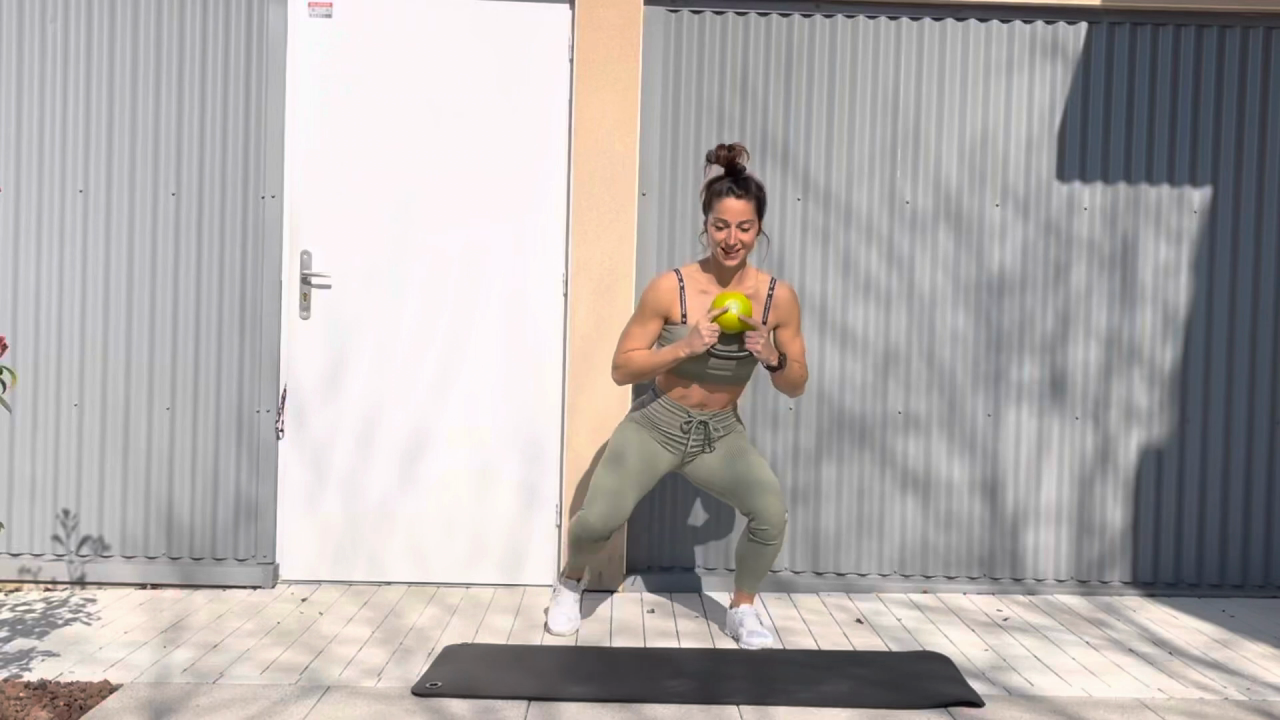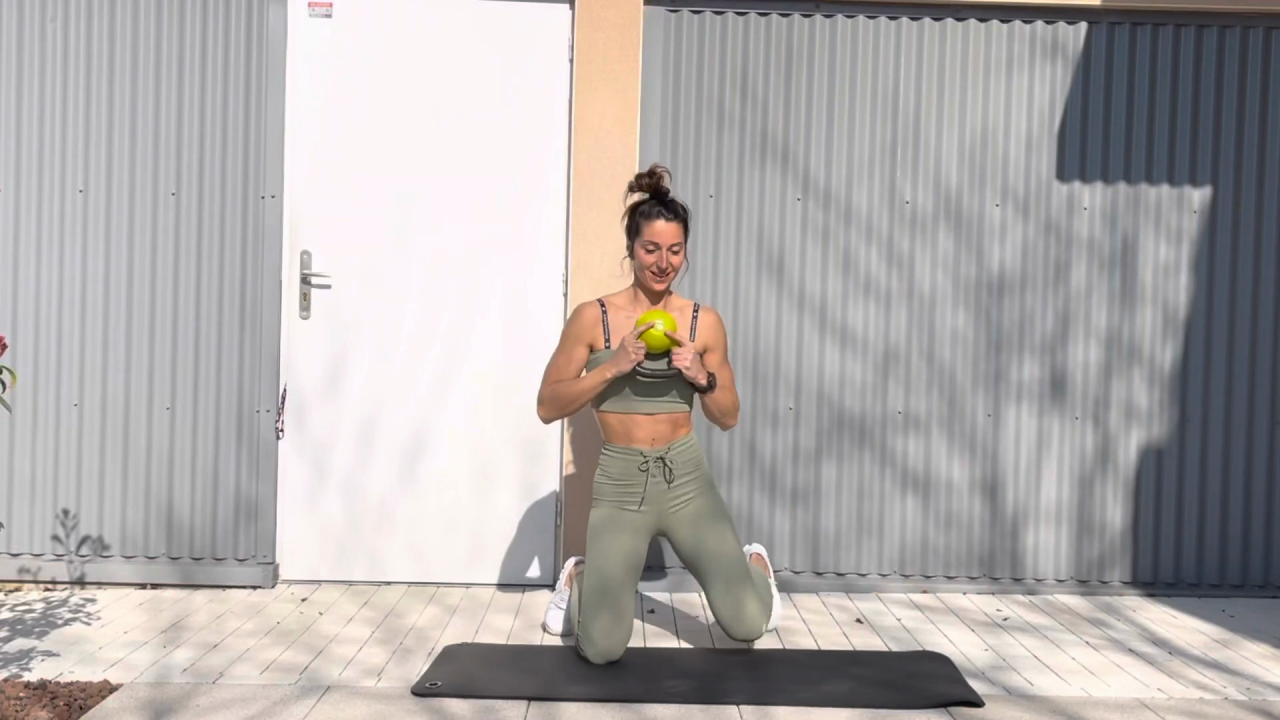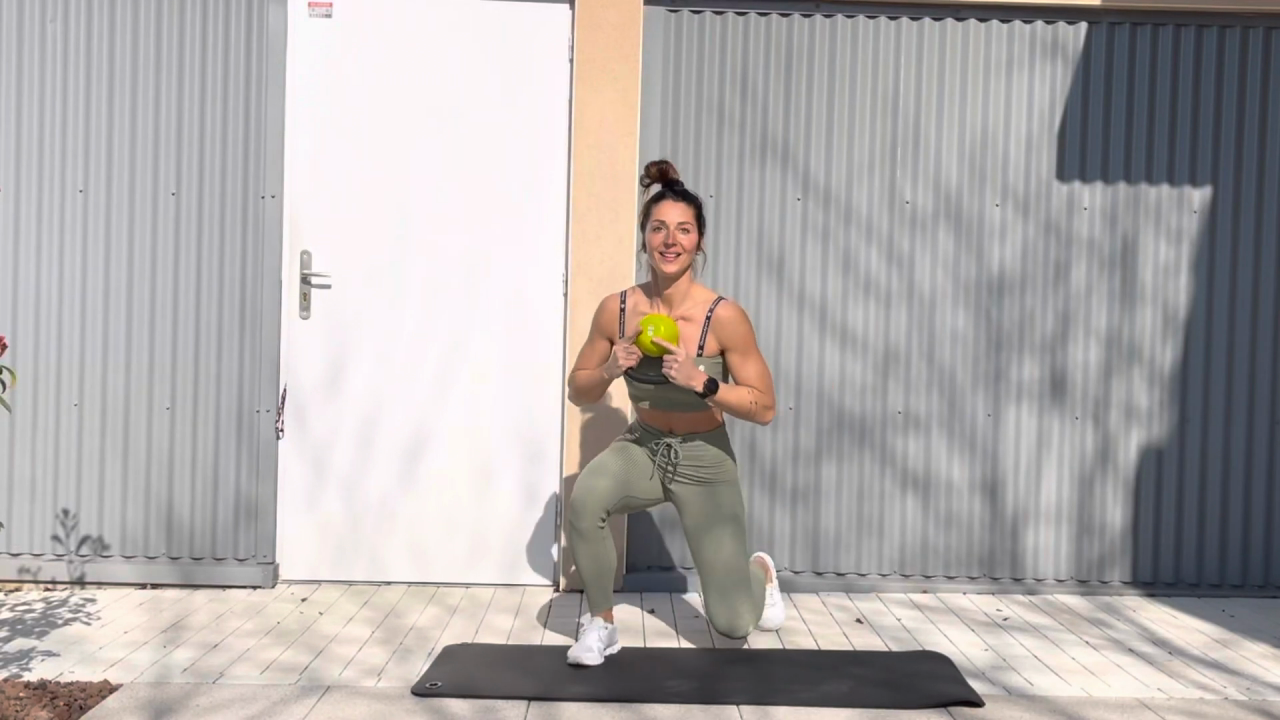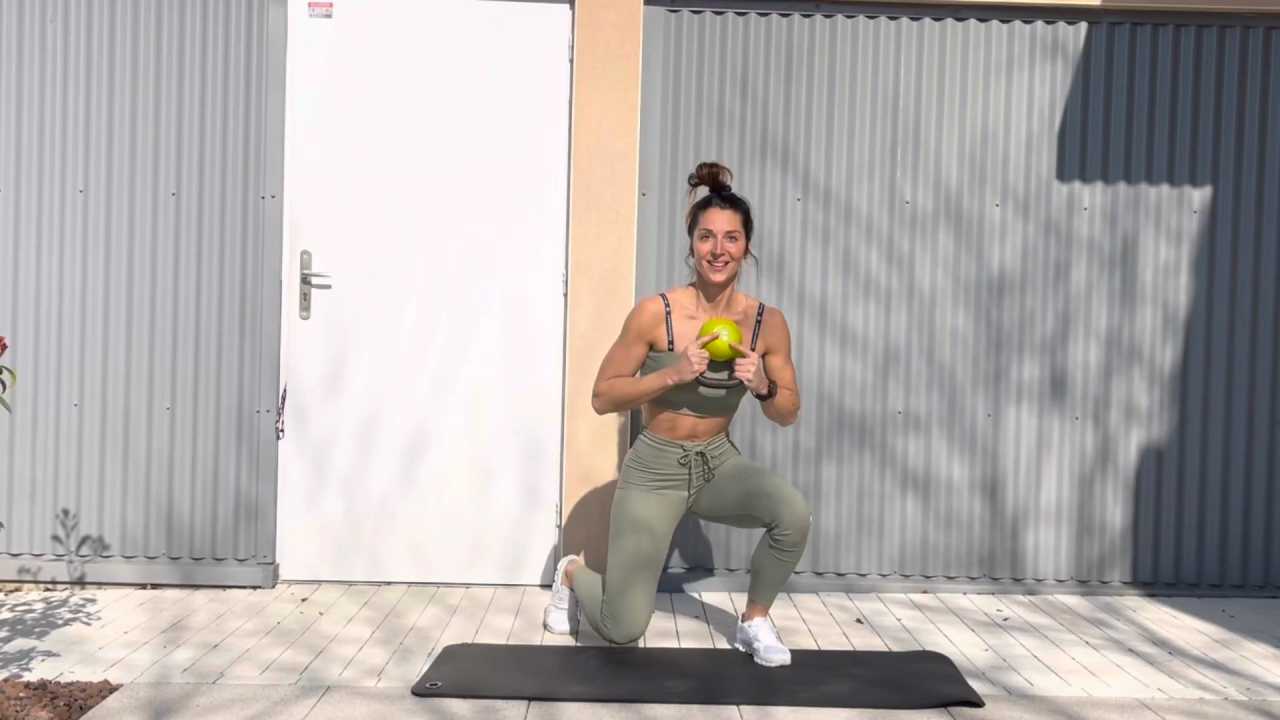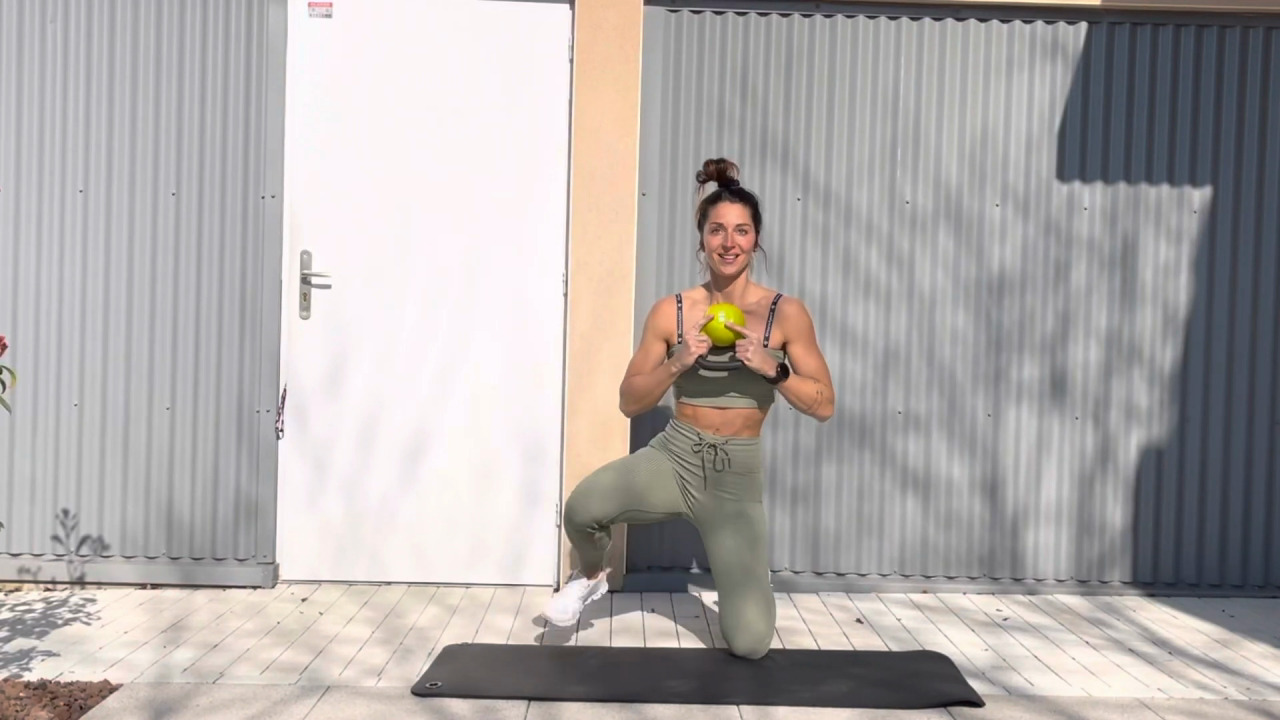
dt=1s
person 1, frame 1
left shoulder: (778, 297)
right shoulder: (670, 287)
left elbow: (796, 384)
right elbow: (621, 369)
left wrist: (772, 357)
right wrist: (685, 347)
left hip: (721, 434)
right hip: (655, 424)
left knee: (772, 511)
right knee: (602, 516)
left ankle: (742, 607)
right ankle: (571, 580)
person 1, frame 2
left shoulder: (704, 322)
right shoulder: (592, 317)
left elbow: (728, 418)
right elbow: (547, 407)
left wrist: (700, 377)
right wrist: (613, 367)
left hip: (687, 480)
right hip: (620, 488)
left knee: (747, 625)
right knee: (602, 649)
left ankle: (753, 565)
right ankle: (576, 580)
person 1, frame 3
left shoulder: (724, 317)
right shoulder: (615, 309)
left elbow: (765, 408)
right elbow: (577, 391)
left wrist: (701, 382)
right wrist: (610, 369)
left hip: (705, 460)
right hip: (642, 449)
left knee: (733, 624)
right knee: (584, 500)
left ankle: (759, 572)
right ankle: (601, 623)
person 1, frame 4
left shoulder: (767, 321)
right shoulder: (653, 312)
left elbow: (788, 413)
right elbow: (602, 397)
left wrist: (763, 385)
right wrist: (673, 373)
left hip: (719, 463)
right hip: (655, 468)
left knee: (795, 515)
right knee: (621, 627)
left ankle: (754, 621)
right ankle: (572, 576)
person 1, frame 5
left shoulder: (787, 312)
right shoulder: (669, 312)
left elbow: (824, 406)
right elbow: (629, 402)
left wrist: (770, 368)
right wrist: (677, 363)
left hip: (736, 478)
right hip: (672, 459)
left knee: (750, 644)
right knee: (583, 505)
left ankle: (751, 571)
right ankle: (590, 573)
